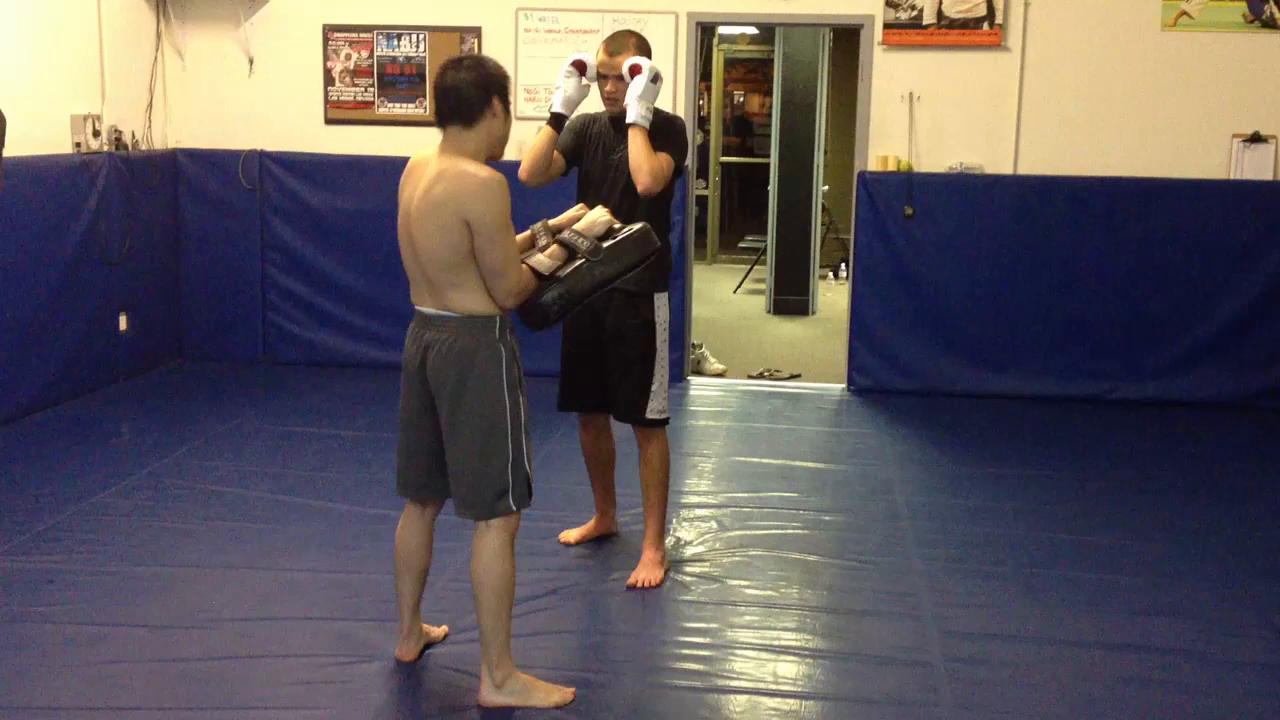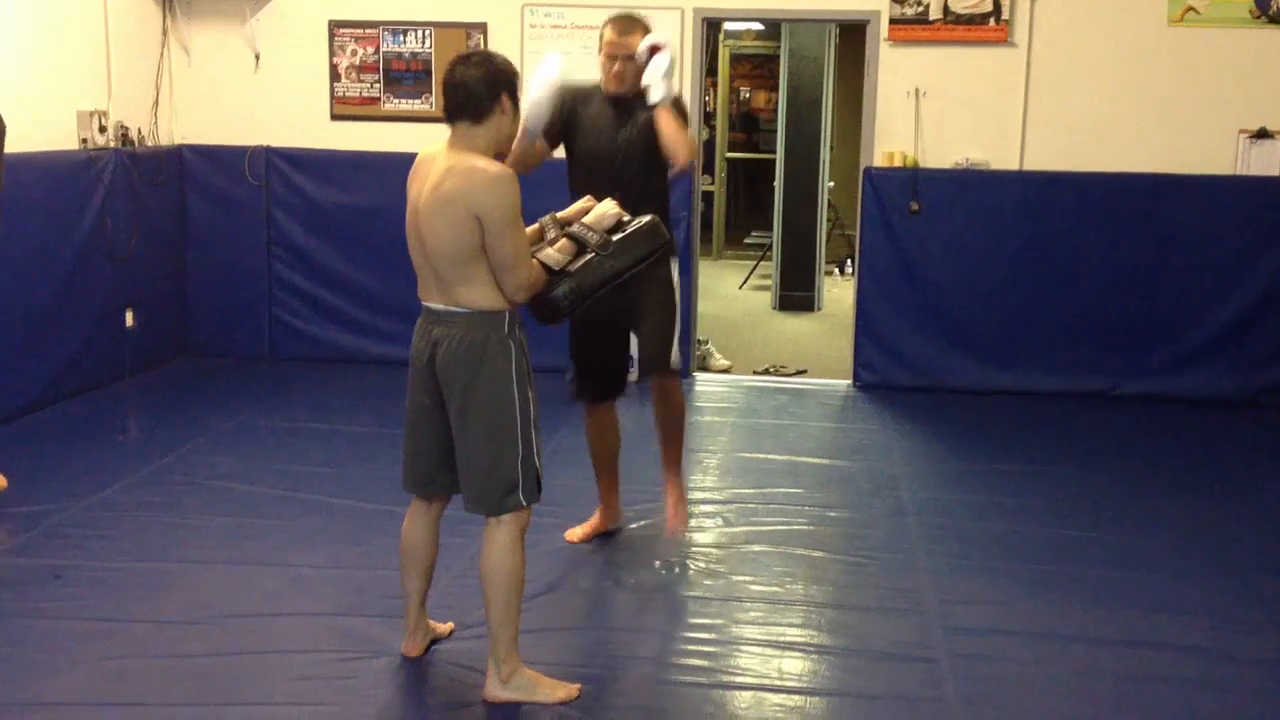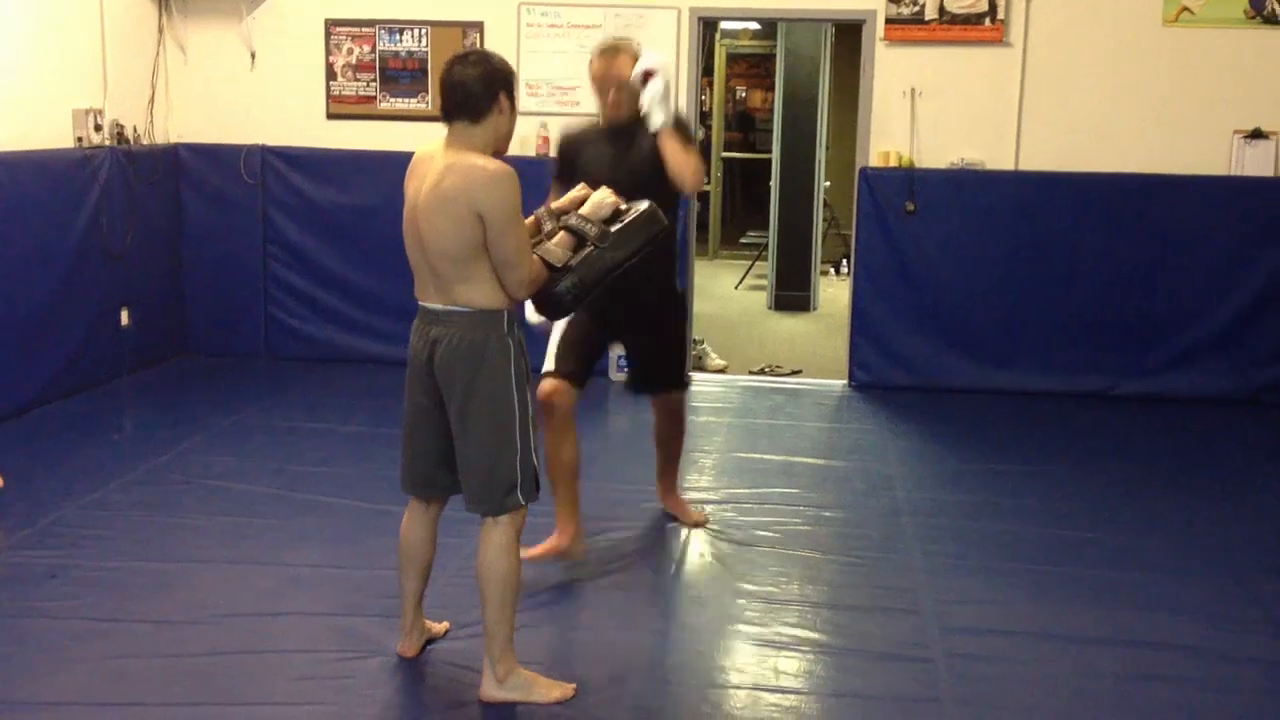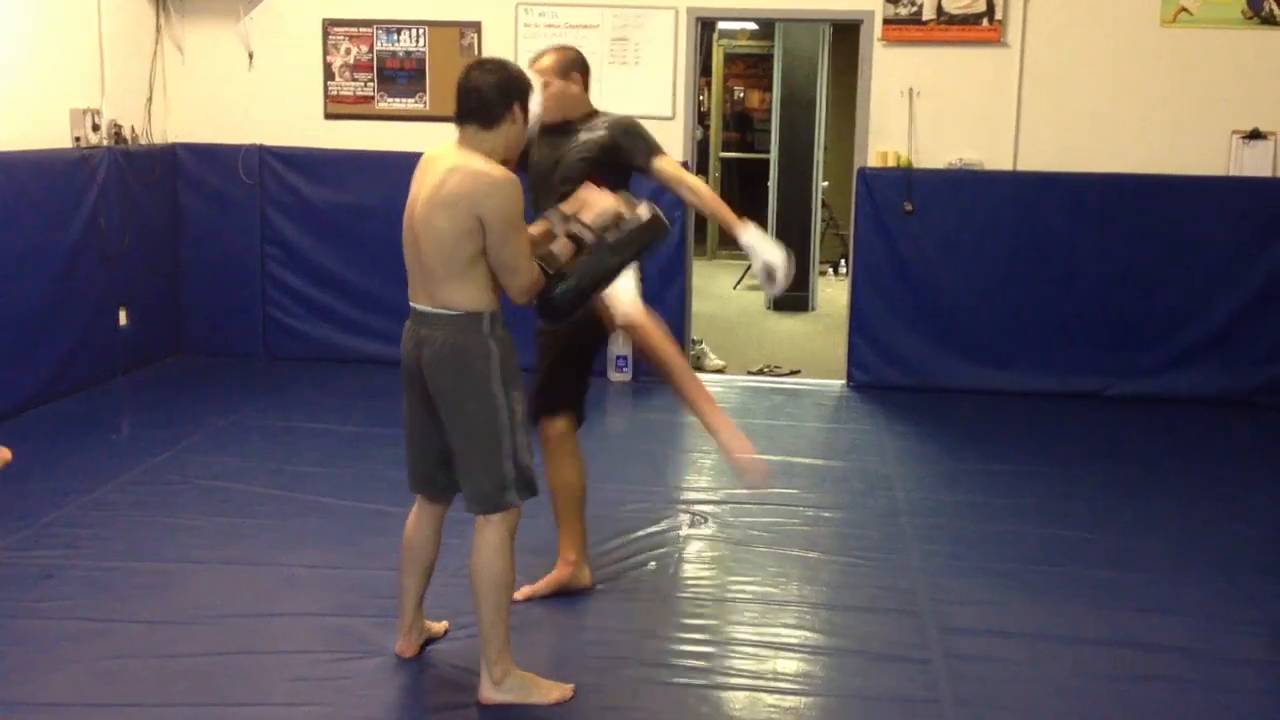
dt=0.3s
person 1, frame 1
left shoulder: (416, 172)
right shoulder: (482, 184)
right elbow: (508, 290)
left wrist: (551, 228)
right wrist: (571, 244)
left hip: (425, 338)
right hip: (475, 348)
left knee: (422, 501)
right knee: (497, 516)
left ankle: (410, 633)
right ankle: (498, 677)
person 1, frame 2
left shoulder: (424, 167)
right shoulder: (491, 179)
right elbow: (519, 284)
left wrist: (559, 220)
right wrist: (579, 236)
left hip: (432, 333)
right hip: (484, 343)
left knee: (428, 496)
right knee: (508, 511)
left ankle: (416, 628)
right ankle: (505, 672)
person 1, frame 3
left shoulder: (421, 166)
right shoulder: (492, 177)
right elbow: (521, 281)
left wrist: (556, 211)
right wrist: (579, 226)
left hip: (429, 332)
right hip: (482, 342)
left knee: (425, 497)
right knee: (504, 513)
left ankle: (411, 628)
right ankle: (500, 673)
person 1, frame 4
left shoulder: (432, 163)
right shoulder: (495, 182)
right elbow: (521, 285)
left wrist: (562, 217)
right wrist: (575, 232)
left hip: (421, 335)
right hip: (467, 341)
left knee: (431, 494)
right knee: (497, 509)
left ankle: (411, 627)
right ankle: (499, 674)
person 2, frame 1
left shoulder: (666, 128)
right shoulder: (585, 127)
left elbow: (648, 182)
right elbow: (531, 175)
left wrist: (637, 114)
right wrist: (561, 107)
left hip: (641, 292)
left knee: (647, 423)
right knee: (589, 413)
left ankle: (653, 547)
right ankle: (605, 516)
person 2, frame 2
left shoulder: (665, 106)
right shoulder: (574, 101)
left elbow: (681, 159)
right elbow: (517, 164)
left wrist: (658, 91)
right wrist: (532, 122)
left hip: (648, 263)
left knee: (664, 374)
right knee: (596, 397)
left ankle: (673, 477)
right ankle: (608, 509)
person 2, frame 3
left shoulder: (666, 127)
right shoulder: (578, 141)
left elbow: (690, 184)
left wrist: (659, 116)
left hip: (655, 289)
right hip: (594, 290)
left knee: (668, 394)
right knee: (553, 395)
left ankle: (667, 491)
right ankle: (566, 528)
person 2, frame 4
left shoulder: (614, 130)
right shoulder: (533, 139)
left elbow: (680, 180)
left wrist: (749, 233)
left knee: (624, 311)
right knee: (553, 427)
left ankle: (716, 420)
right ankle: (571, 564)
